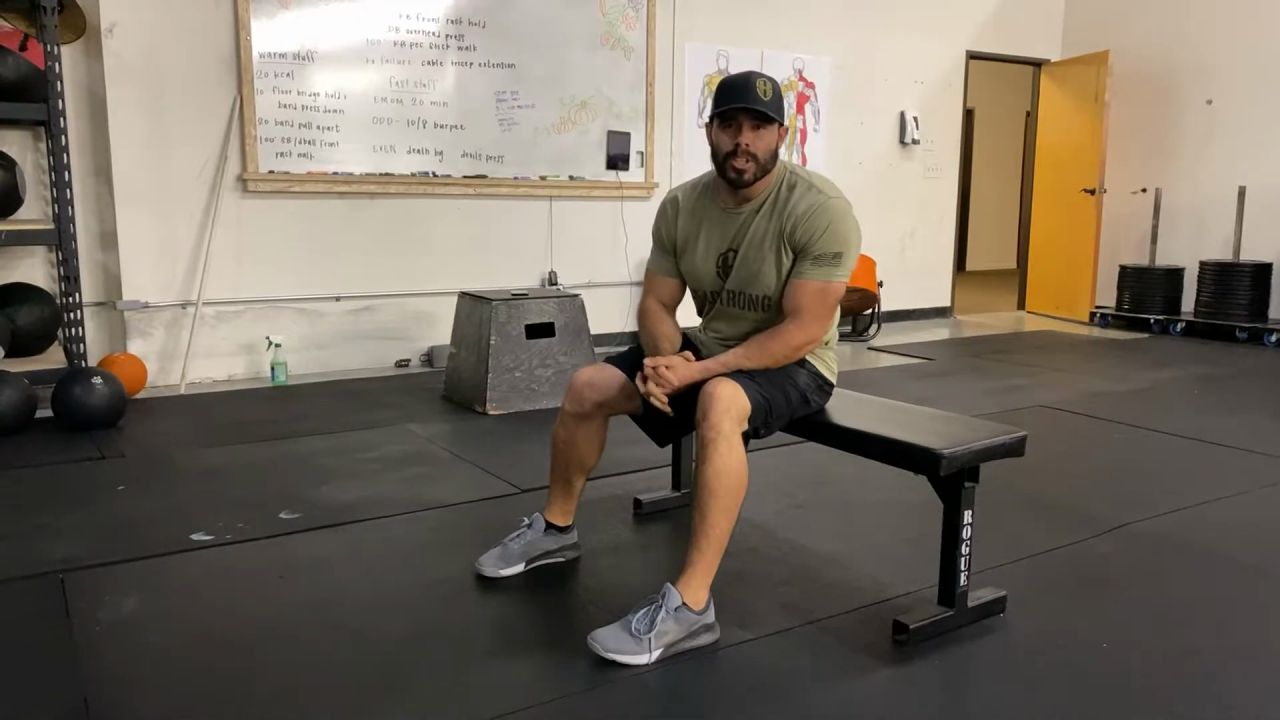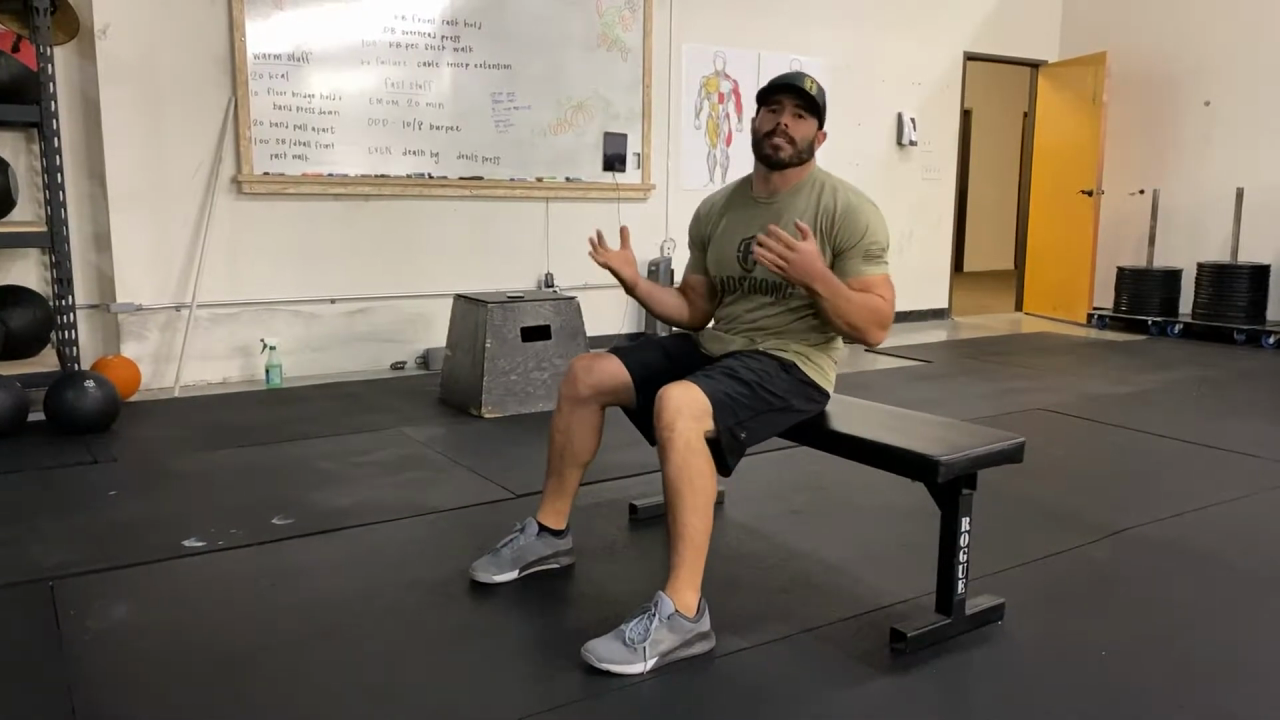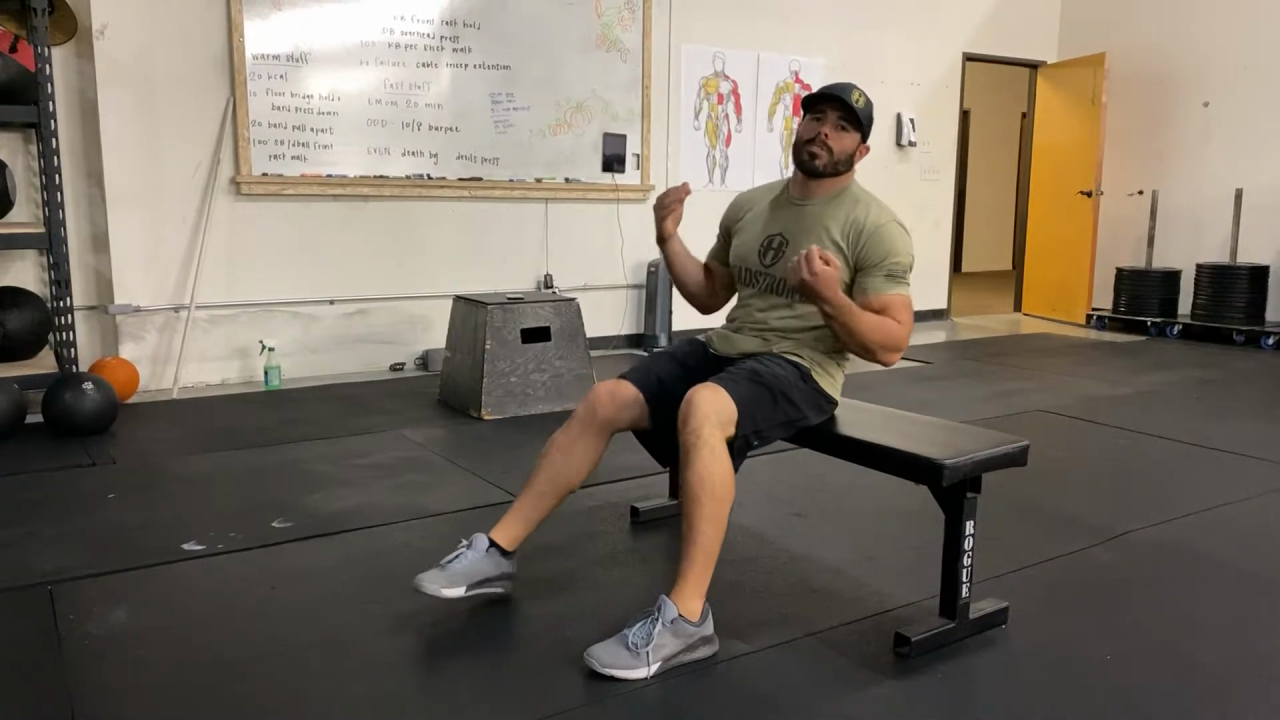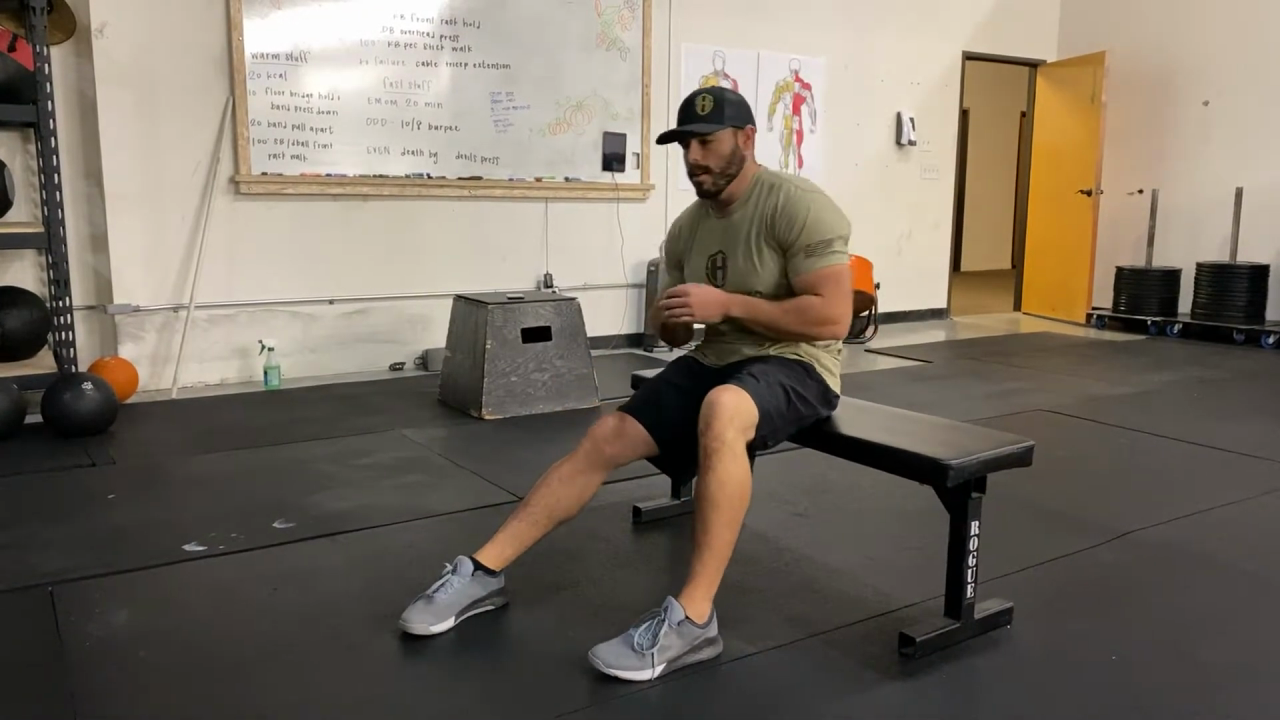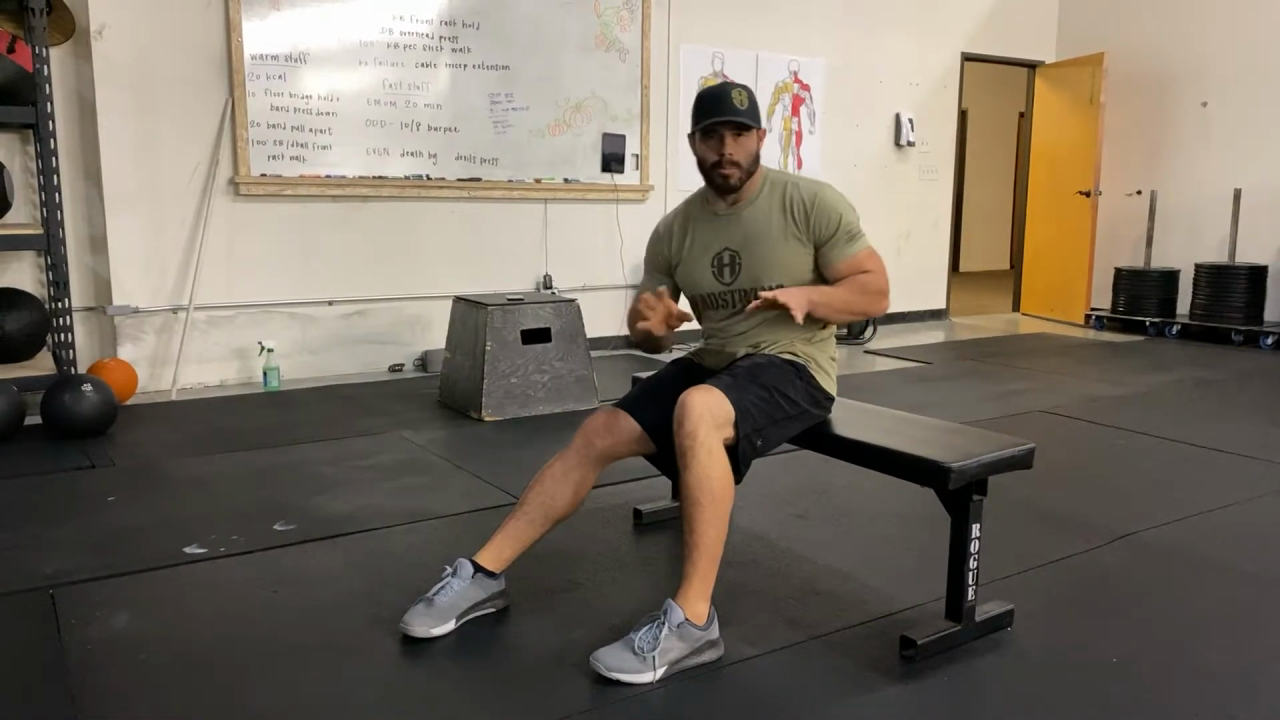
dt=1s
person 1, frame 1
left shoulder: (820, 209)
right shoulder: (681, 205)
left elbow: (803, 333)
right elbow: (656, 303)
left wrist: (696, 371)
right wrist: (667, 358)
left hip: (793, 364)
right hip: (710, 349)
left knee: (718, 402)
right knee: (587, 388)
left ankle: (689, 606)
right ankle: (555, 529)
person 1, frame 2
left shoulder: (847, 210)
right shoulder: (717, 208)
left elbow: (873, 328)
right elbow: (694, 311)
left wrist: (813, 276)
right wrist: (633, 281)
left hip: (790, 365)
right hip: (717, 347)
left knee: (676, 407)
right knee: (585, 376)
left ankle: (682, 612)
right ankle: (549, 533)
person 1, frame 3
left shoulder: (874, 228)
right shoulder: (752, 204)
left elbow: (889, 345)
right elbow: (707, 297)
left wrist: (832, 299)
right wrist: (668, 241)
left hip: (800, 369)
right hip: (727, 349)
left knee: (702, 408)
right knee: (604, 404)
left ankle: (685, 617)
right ankle: (495, 551)
person 1, frame 4
left shoulder: (799, 206)
right shoulder: (688, 227)
left elbow: (831, 319)
right elbow: (672, 329)
left wrist: (725, 304)
right wrist: (675, 316)
left hip: (795, 366)
right hip: (716, 360)
left knee: (721, 411)
right knee: (605, 439)
left ankle: (692, 617)
right ankle: (481, 573)
person 1, frame 5
left shoulder: (812, 203)
right shoulder: (676, 227)
left elbow: (875, 292)
right elbow: (643, 331)
left wrist: (806, 296)
right wrist: (649, 319)
left hip: (791, 367)
right hip: (711, 362)
left knee: (697, 411)
right knee: (597, 434)
left ankle: (692, 620)
right ankle: (481, 576)
